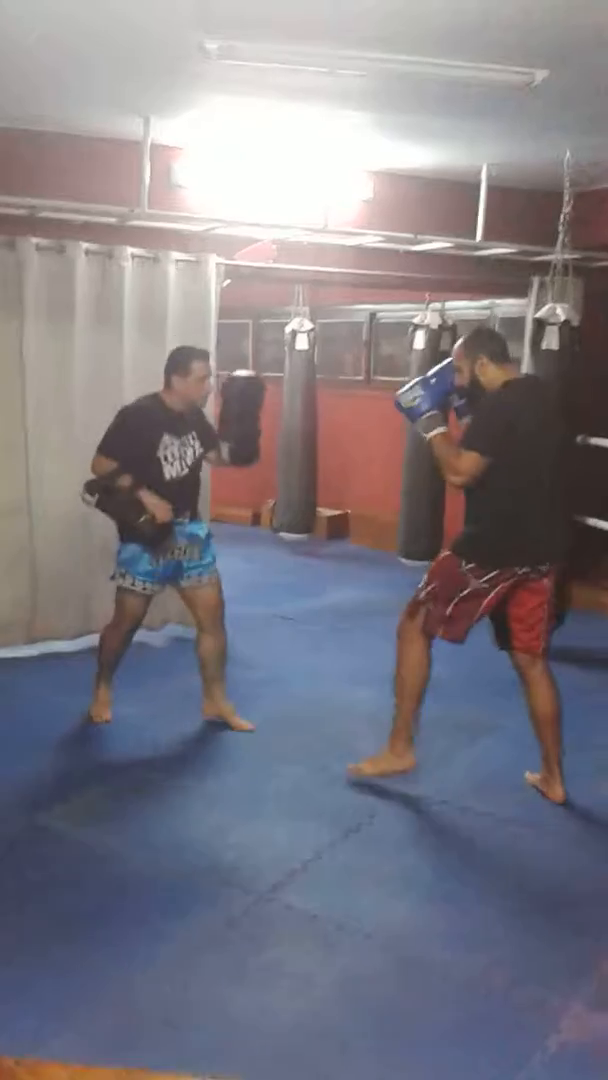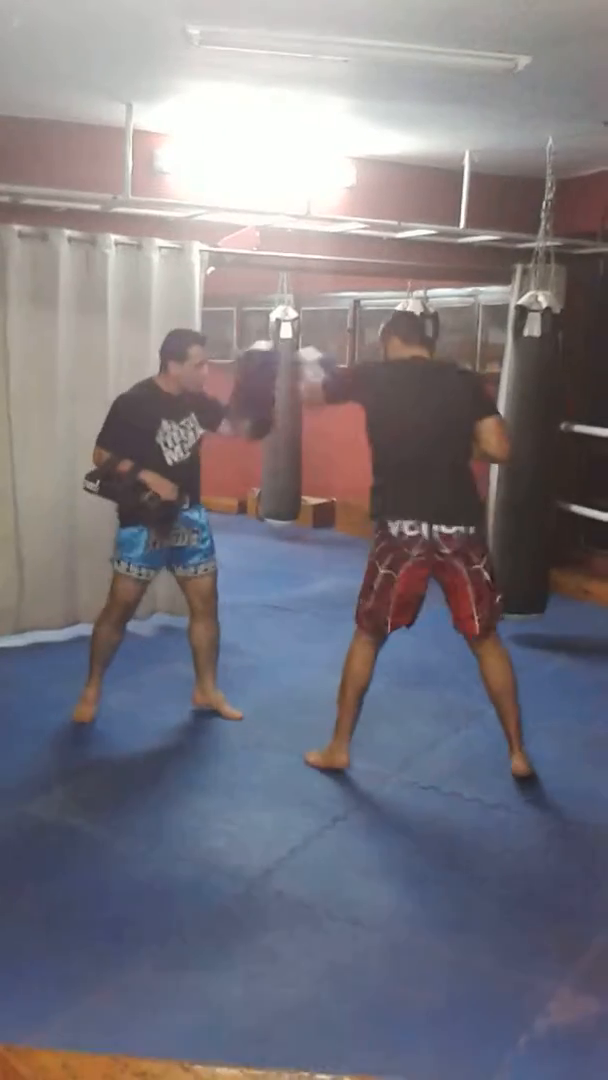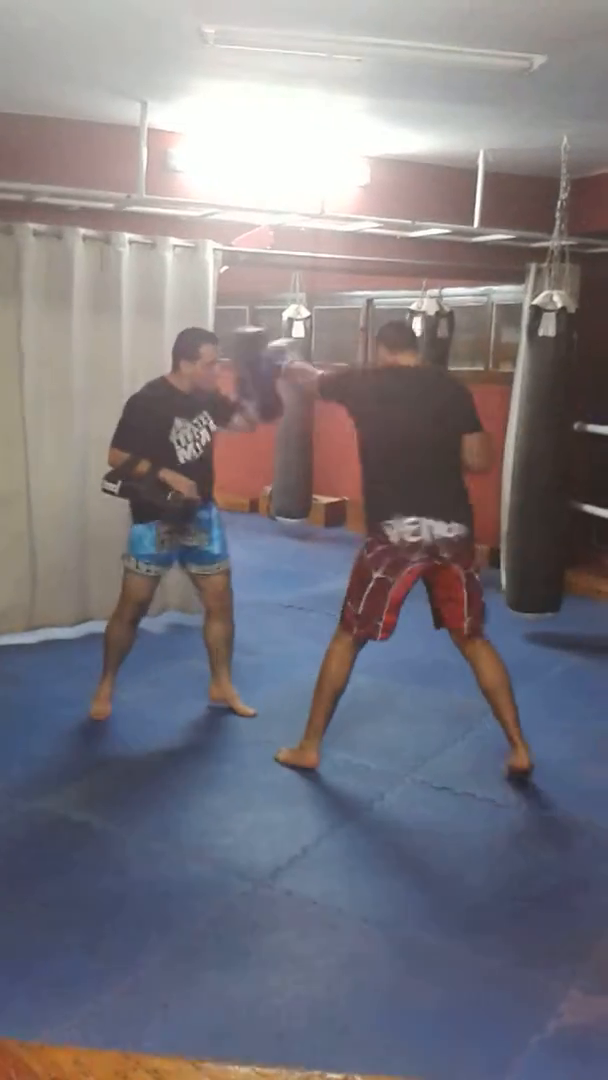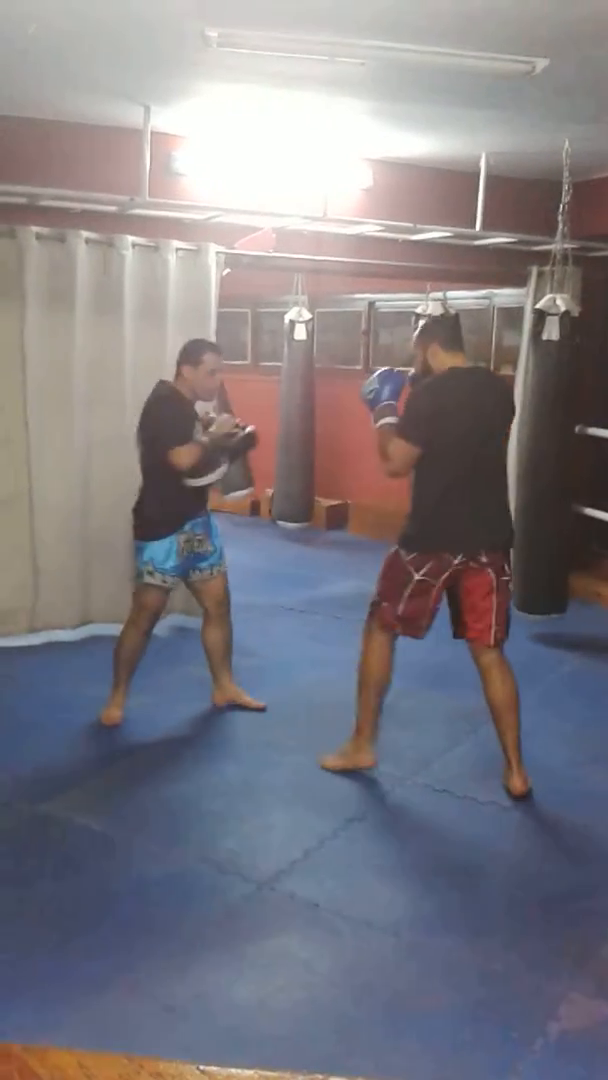
dt=0.5s
person 1, frame 1
left shoulder: (499, 405)
right shoulder: (537, 394)
left elbow: (460, 472)
left wrist: (431, 423)
right wrist: (459, 411)
left hip: (492, 549)
right hip: (540, 550)
left knee: (414, 627)
right knee: (532, 661)
left ankle: (400, 748)
right ankle: (552, 777)
person 1, frame 2
left shoulder: (375, 377)
right shoulder: (465, 383)
left elbow: (312, 393)
right elbow: (497, 450)
left wrist: (310, 371)
left hip: (402, 529)
right hip: (460, 528)
left knee: (368, 635)
right knee: (484, 641)
left ankle: (338, 747)
right ankle: (518, 753)
person 1, frame 3
left shoulder: (364, 382)
right shoulder: (452, 389)
left elbow: (313, 380)
right elbow: (477, 461)
left wrist: (285, 365)
left hip: (394, 532)
right hip: (451, 529)
left knee: (348, 637)
right knee: (473, 639)
left ankle: (309, 746)
right ankle: (518, 749)
person 1, frame 4
left shoulder: (429, 394)
right shoulder: (498, 390)
left elbow: (396, 463)
left wrist: (384, 410)
left hip: (433, 538)
right hip: (489, 538)
left knee: (380, 628)
right knee: (489, 652)
left ankle: (362, 745)
right ankle: (516, 771)
person 2, frame 1
left shoulder: (194, 417)
right shoulder: (137, 416)
left elbow: (219, 458)
right elbow: (102, 466)
right wrist: (145, 496)
left hip: (190, 531)
right hip: (145, 535)
left knee: (213, 617)
right knee: (126, 621)
left ankle: (216, 702)
right ankle: (103, 689)
person 2, frame 2
left shoulder: (195, 398)
right shoulder: (134, 403)
left elbow: (232, 427)
right elbow: (102, 456)
right wrist: (147, 477)
left hip: (190, 517)
right hip: (144, 522)
left knee: (206, 605)
right knee: (119, 608)
left ankle: (206, 690)
right ankle: (91, 690)
person 2, frame 3
left shoulder: (205, 396)
right shoulder: (147, 402)
left elbow: (242, 422)
right elbow: (117, 458)
right wrist: (165, 476)
left hip: (201, 516)
right hip: (155, 521)
left knee: (221, 602)
right knee: (131, 607)
left ankle: (222, 687)
right ankle: (106, 688)
person 2, frame 4
left shoulder: (184, 406)
right shoulder: (164, 405)
right elbow: (183, 460)
left wrist: (216, 437)
right wrist: (215, 435)
left hip: (196, 522)
right hip: (163, 529)
left knee: (218, 605)
right knee: (144, 617)
left ankle: (224, 687)
right ankle: (117, 696)
